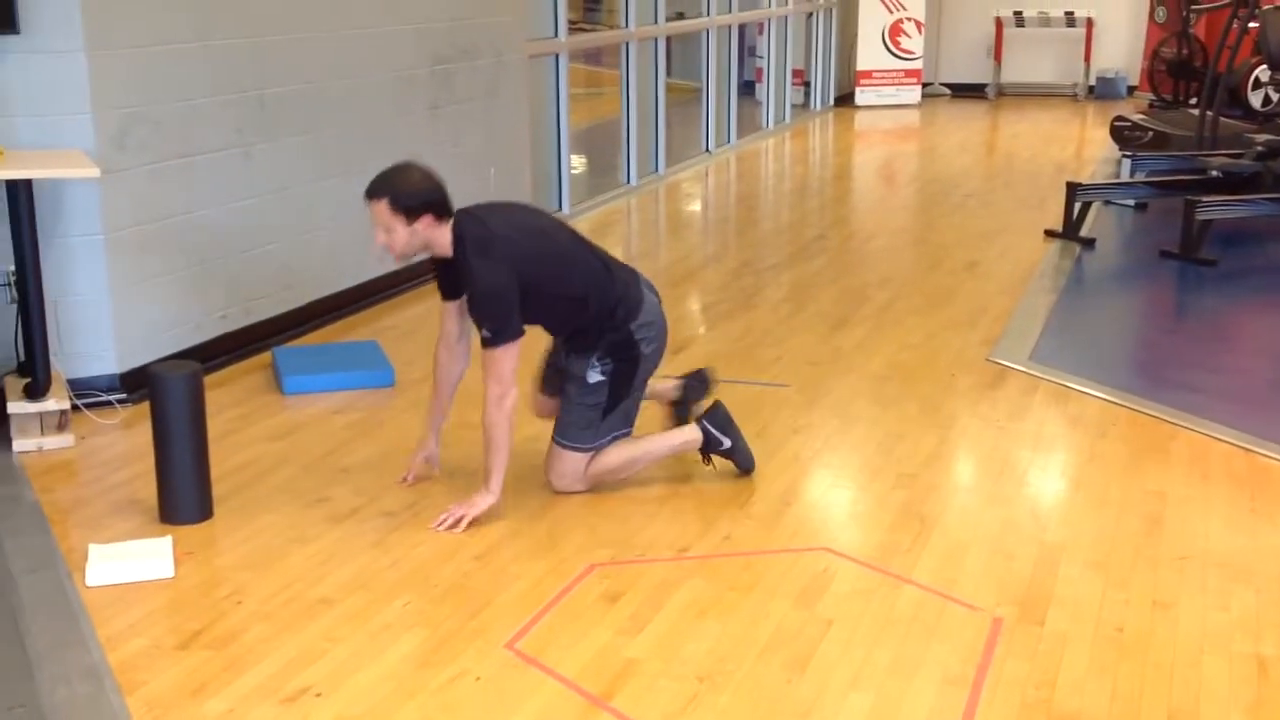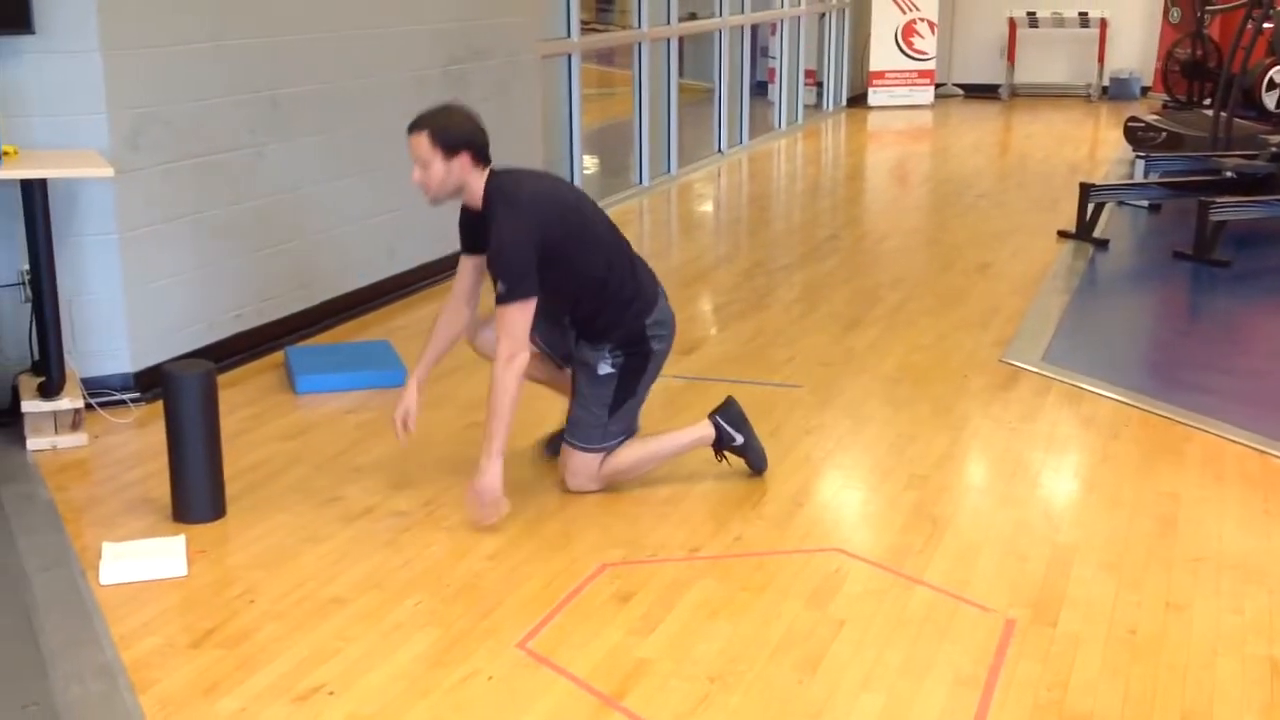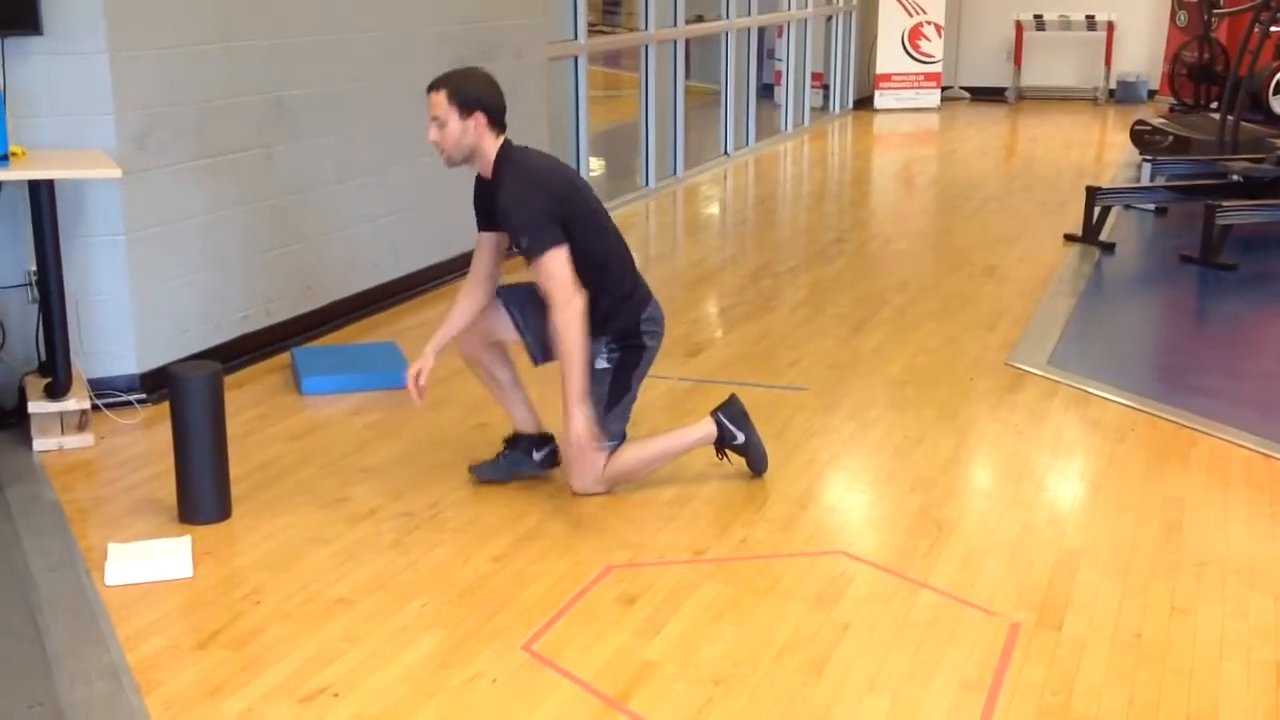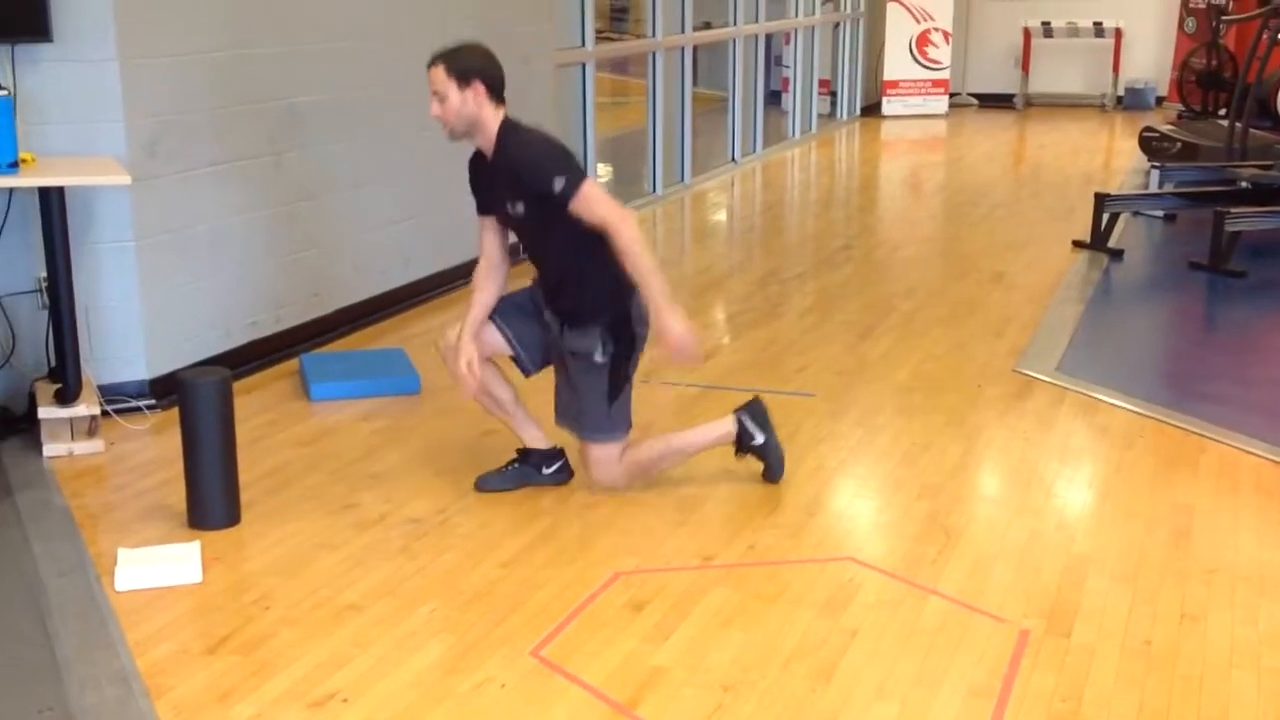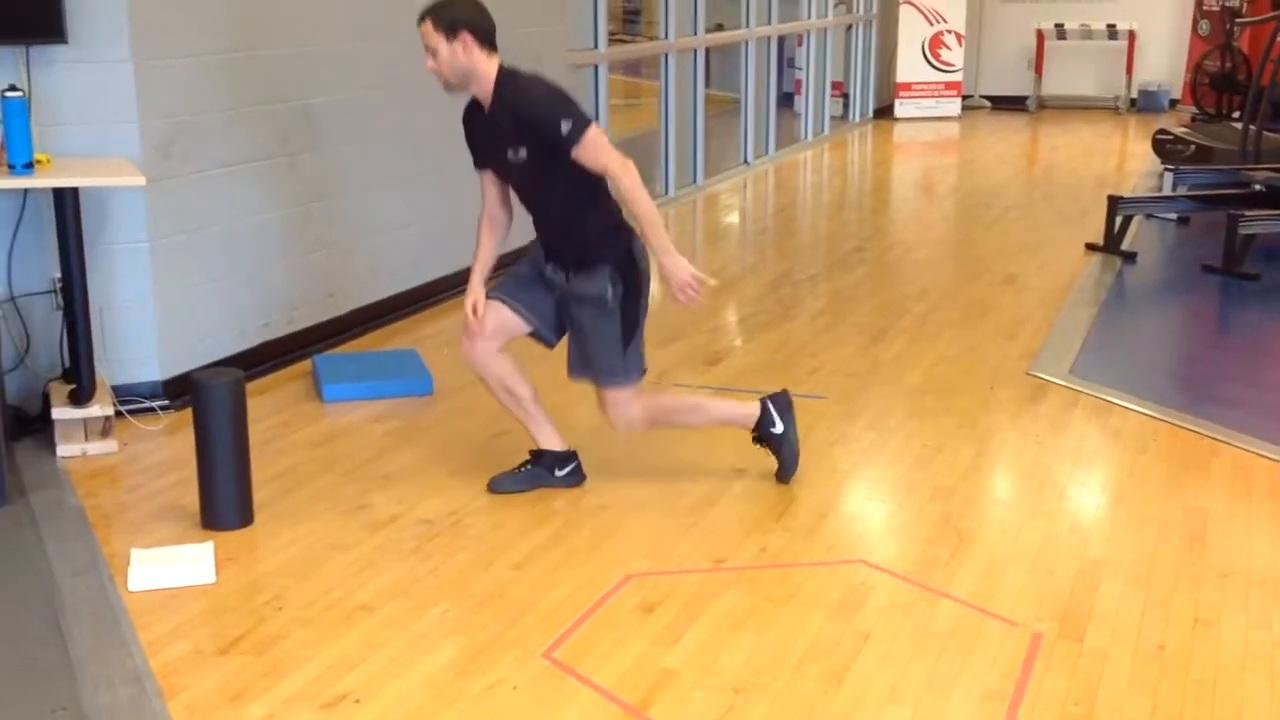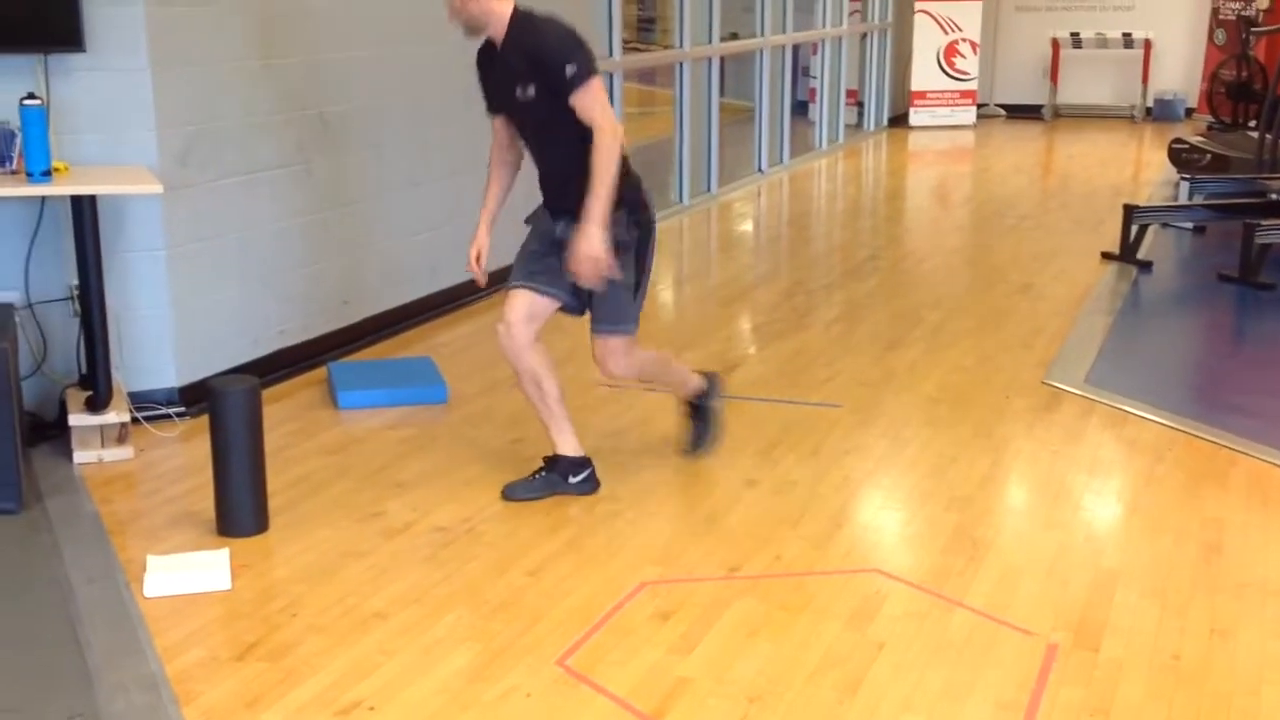
dt=0.2s
person 1, frame 1
left shoulder: (488, 270)
right shoulder: (455, 242)
left elbow: (502, 394)
right elbow: (452, 348)
left wrist: (490, 490)
right wrist: (431, 437)
left hip: (624, 332)
right hip: (593, 314)
left knee: (565, 476)
right knee: (550, 404)
left ankle: (702, 434)
right ankle: (680, 390)
person 1, frame 2
left shoulder: (512, 225)
right shoulder: (482, 207)
left elbow: (515, 355)
right elbow: (459, 302)
left wrist: (490, 461)
right wrist: (414, 383)
left hip: (631, 330)
left knee: (582, 475)
right knee: (482, 336)
left ankle: (714, 430)
right ankle: (587, 398)
person 1, frame 3
left shoulder: (522, 191)
right shoulder: (491, 184)
left elbow: (567, 302)
right elbow: (481, 279)
left wrist: (577, 409)
right wrist: (430, 350)
left hip: (622, 324)
left knee: (586, 478)
right knee: (470, 328)
left ankle: (717, 428)
right ankle: (533, 443)
person 1, frame 4
left shoulder: (531, 156)
right shoulder: (483, 168)
left elbow: (618, 223)
right elbow: (493, 262)
left wrist: (662, 312)
right wrist: (467, 334)
left hip: (601, 319)
left knee: (608, 471)
right knee: (458, 349)
left ankle: (741, 428)
right ankle: (543, 456)
person 1, frame 5
left shoulder: (536, 104)
right shoulder: (478, 120)
left elbow: (618, 169)
right elbow: (495, 207)
left wrist: (667, 256)
right wrist: (478, 281)
left hip: (603, 269)
right hip: (552, 259)
left knee: (625, 414)
right knee: (478, 338)
left ankle: (764, 418)
right ankle: (556, 457)
person 1, frame 6
left shoulder: (546, 43)
right shoulder: (491, 60)
left elbow: (607, 129)
left wrist: (595, 226)
right wrist: (484, 226)
left hip: (614, 218)
right hip: (557, 219)
left knee: (616, 362)
right knee: (514, 328)
left ankle: (699, 390)
right ankle: (571, 464)
